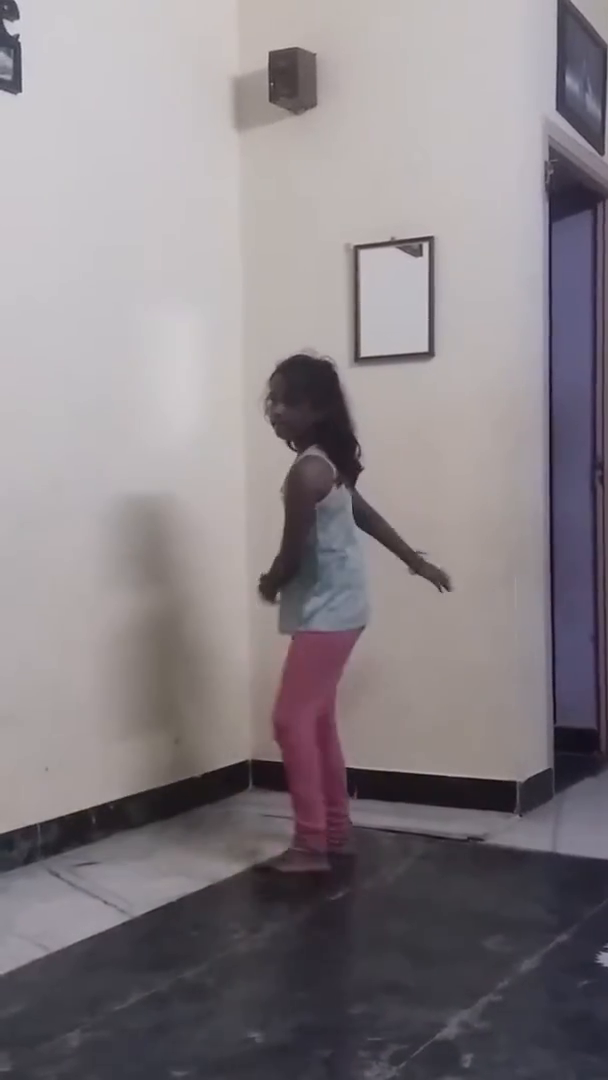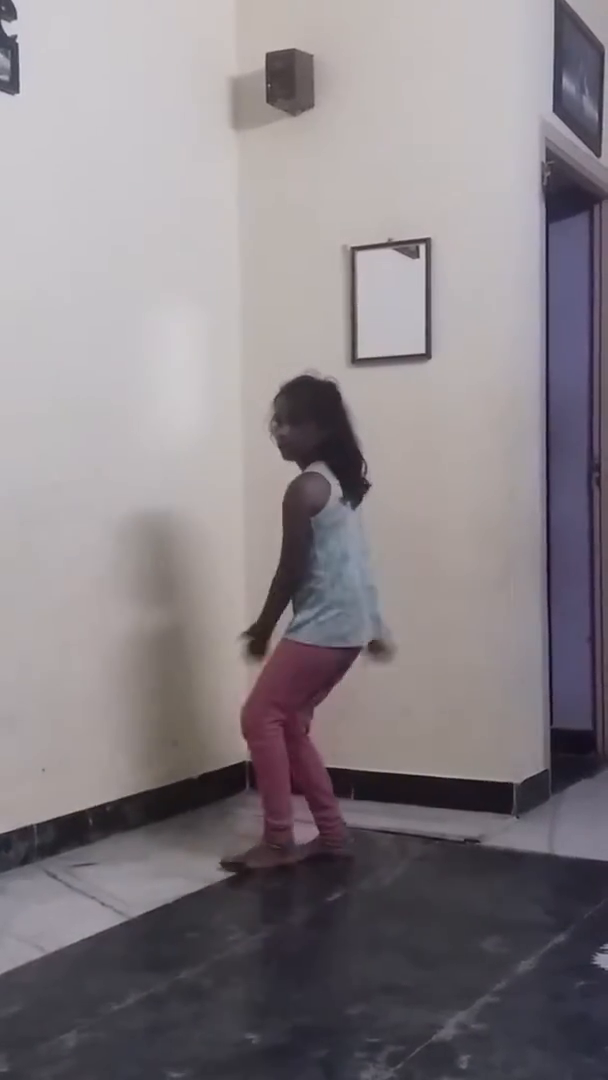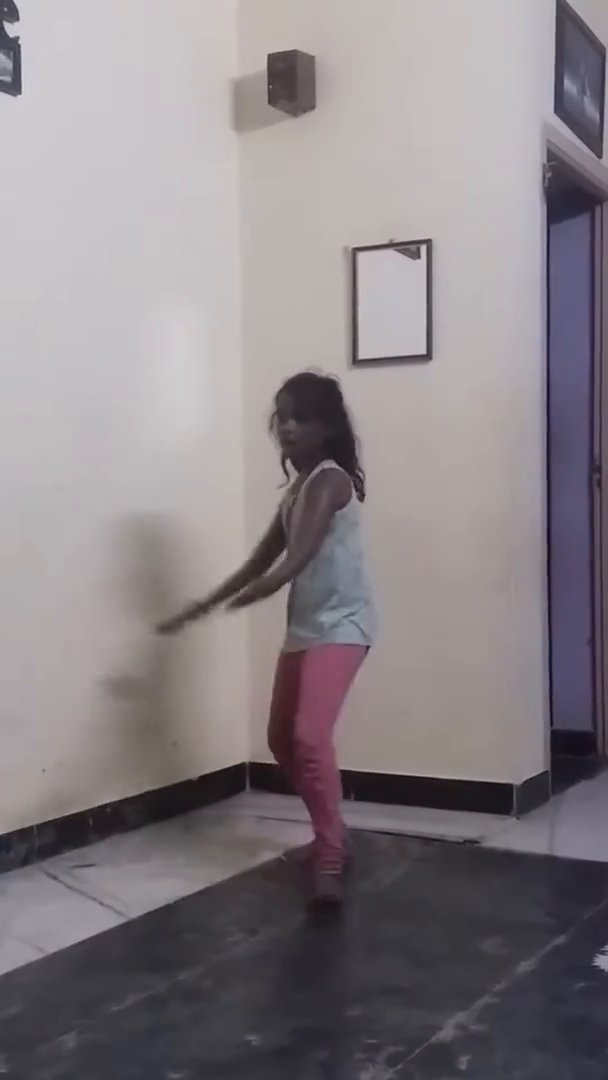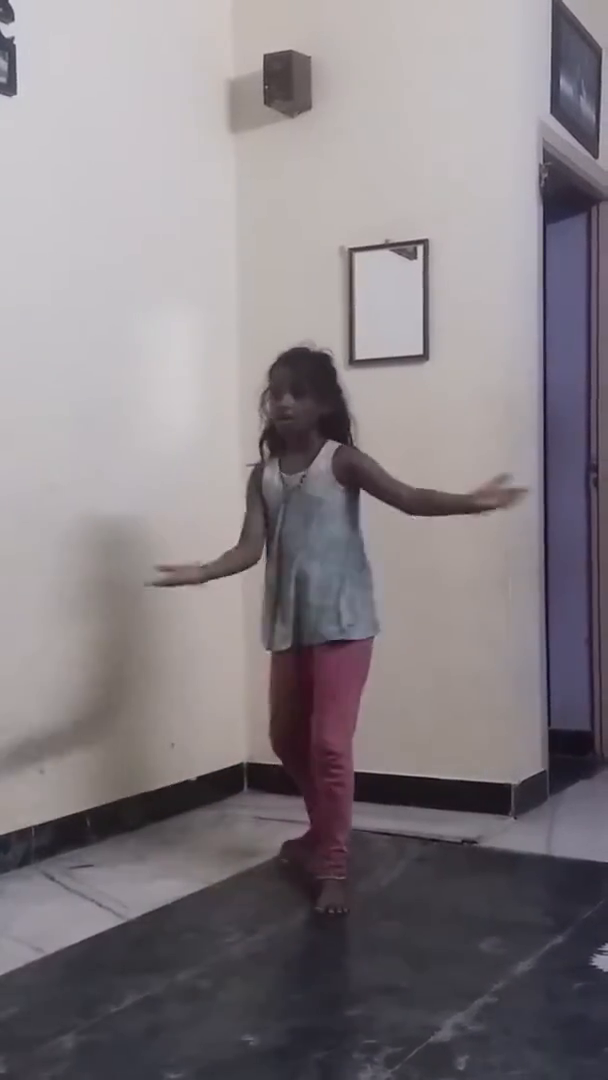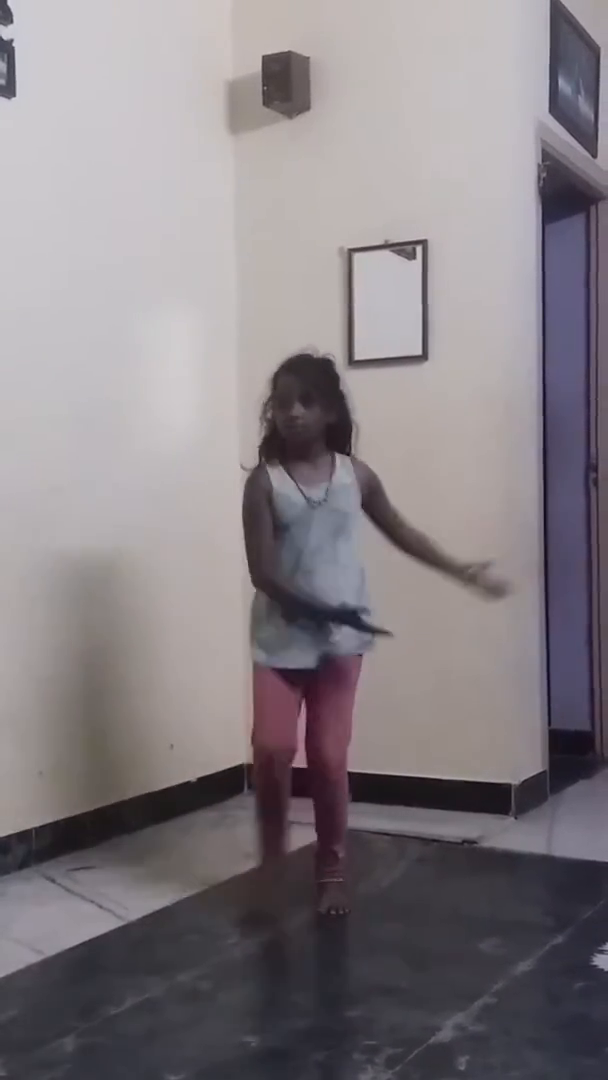
dt=0.3s
person 1, frame 1
left shoulder: (306, 471)
right shoulder: (329, 465)
left elbow: (294, 555)
right elbow: (366, 517)
left wrist: (272, 582)
right wrist: (414, 562)
left hip: (323, 612)
right hip: (332, 608)
left knee: (292, 718)
right knee: (315, 715)
left ankle: (310, 843)
right ankle: (334, 830)
person 1, frame 2
left shoulder: (305, 487)
right shoulder: (338, 481)
left elbow: (293, 570)
left wrist: (262, 628)
right wrist: (370, 633)
left hip: (327, 624)
right hip: (352, 622)
left knee: (259, 717)
right knee: (290, 723)
left ankle: (278, 840)
right ankle: (333, 832)
person 1, frame 3
left shoulder: (330, 482)
right shoulder: (298, 488)
left elbow: (300, 558)
right elbow: (260, 557)
left wrist: (252, 594)
right wrist: (203, 605)
left hip: (339, 627)
right hip: (306, 628)
left knee: (309, 736)
right knee: (283, 739)
left ankle: (329, 862)
right ankle: (328, 840)
person 1, frame 4
left shoulder: (341, 460)
right shoulder: (263, 473)
left elbow: (408, 498)
right elbow: (251, 548)
left wrist: (472, 502)
right wrist: (201, 571)
left hip: (342, 623)
right hip: (288, 624)
left knee: (330, 747)
right knee: (289, 740)
left ankle: (332, 870)
right ankle: (322, 831)
person 1, frame 5
left shoulder: (355, 475)
right shoulder: (263, 482)
left elbow: (402, 534)
right elbow: (263, 575)
left wrist: (465, 573)
right wrist: (327, 609)
left hip: (339, 639)
right hip: (279, 637)
left knee: (329, 758)
right knee: (271, 748)
left ankle: (331, 869)
right ankle: (271, 851)
